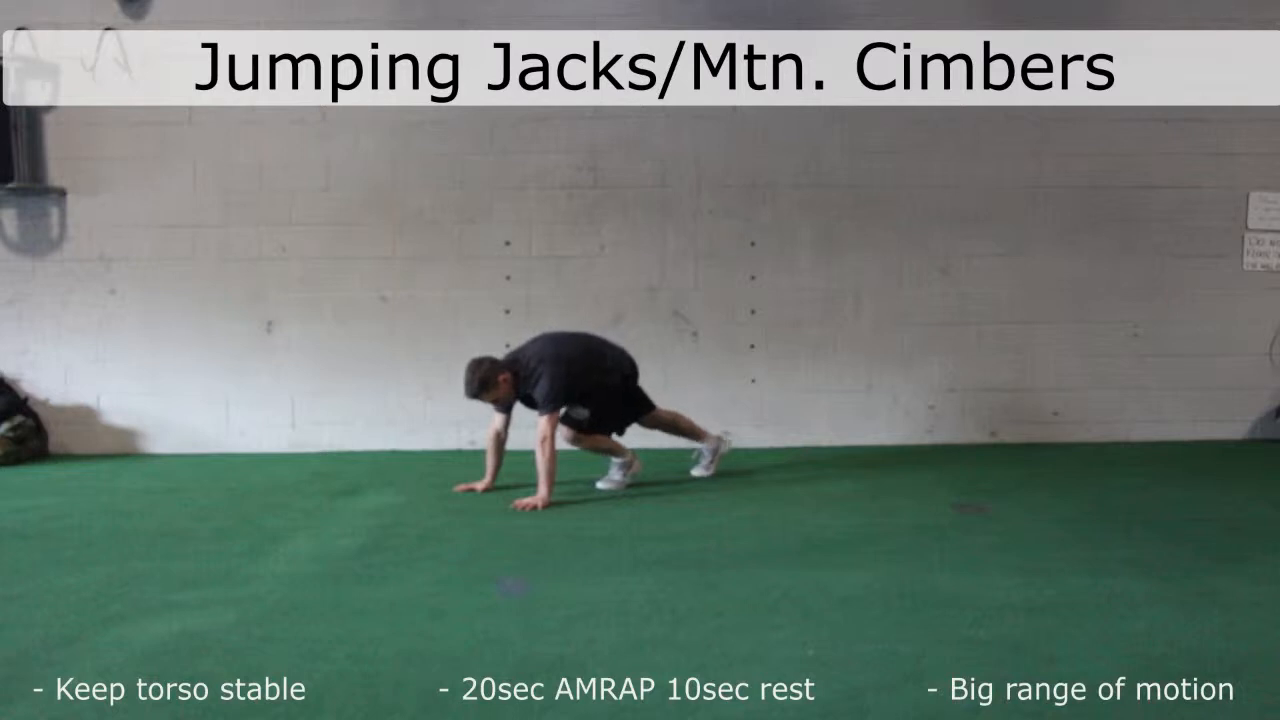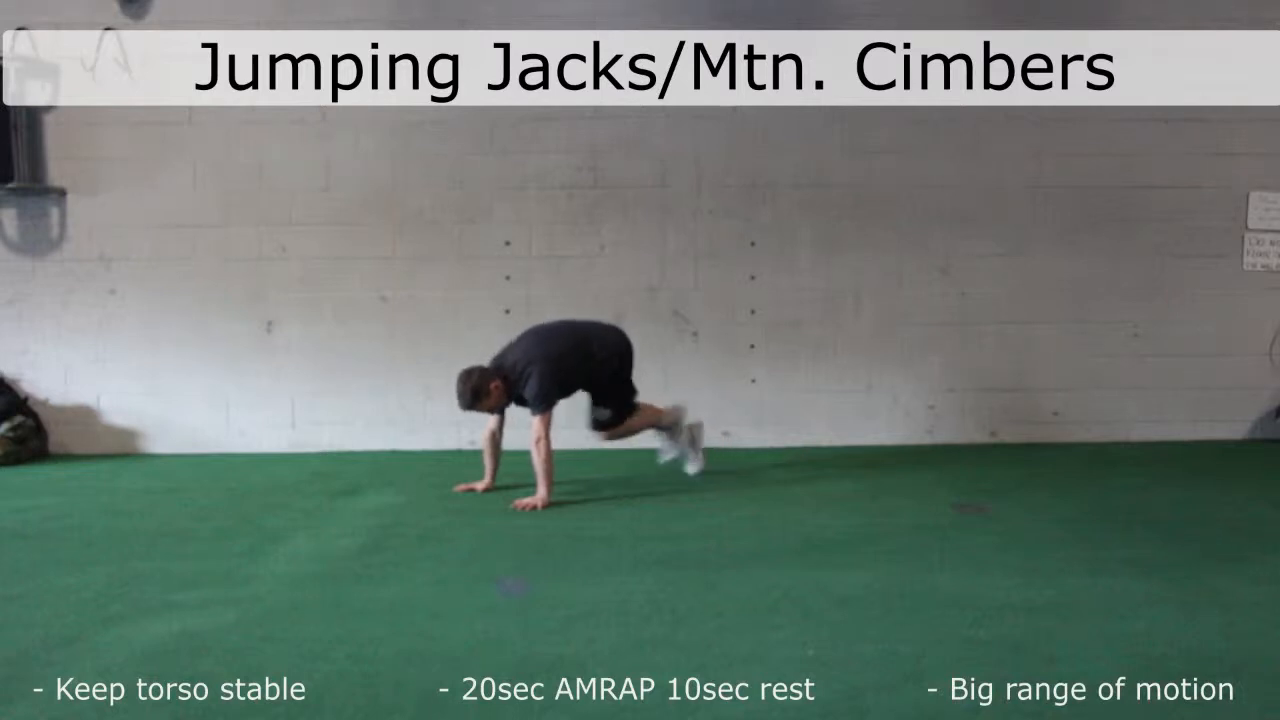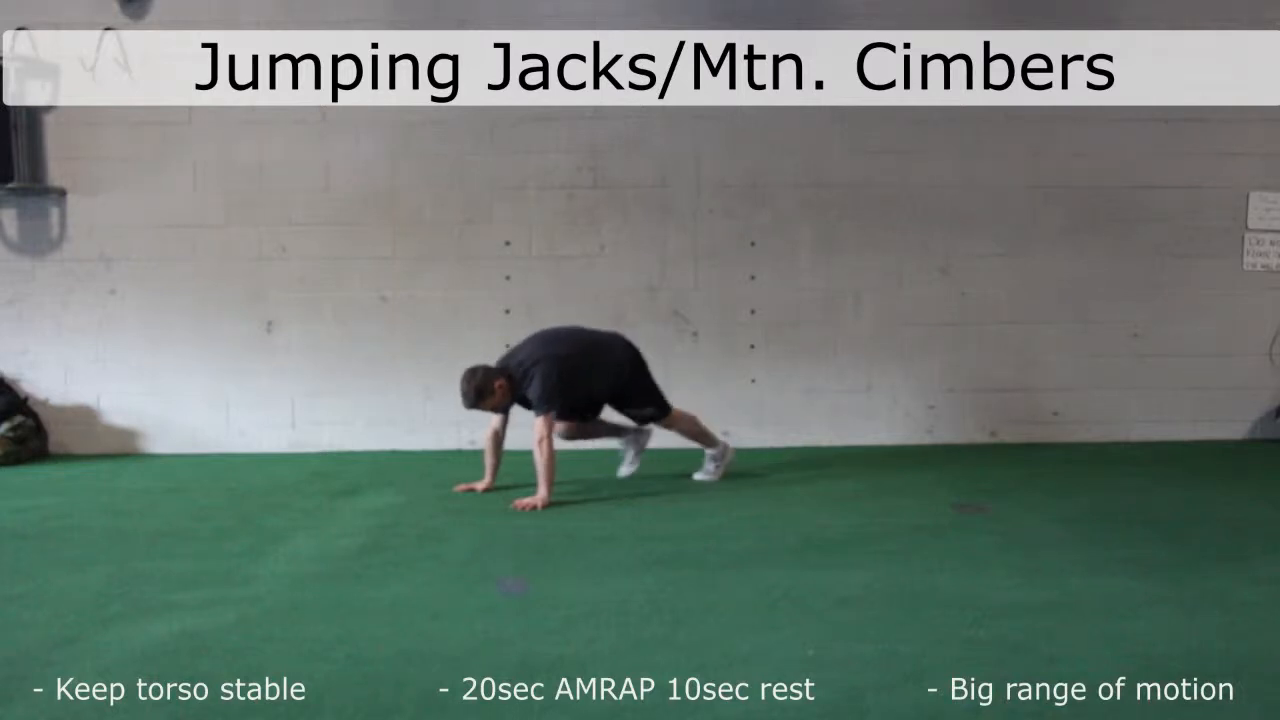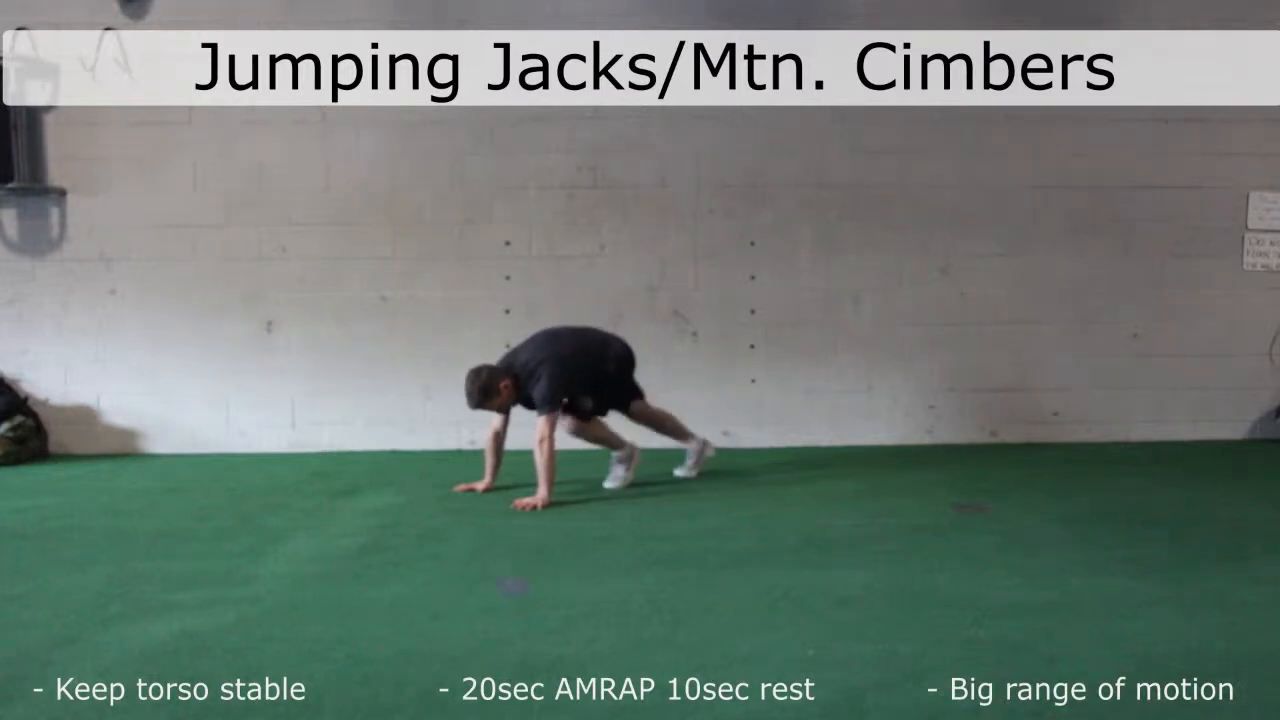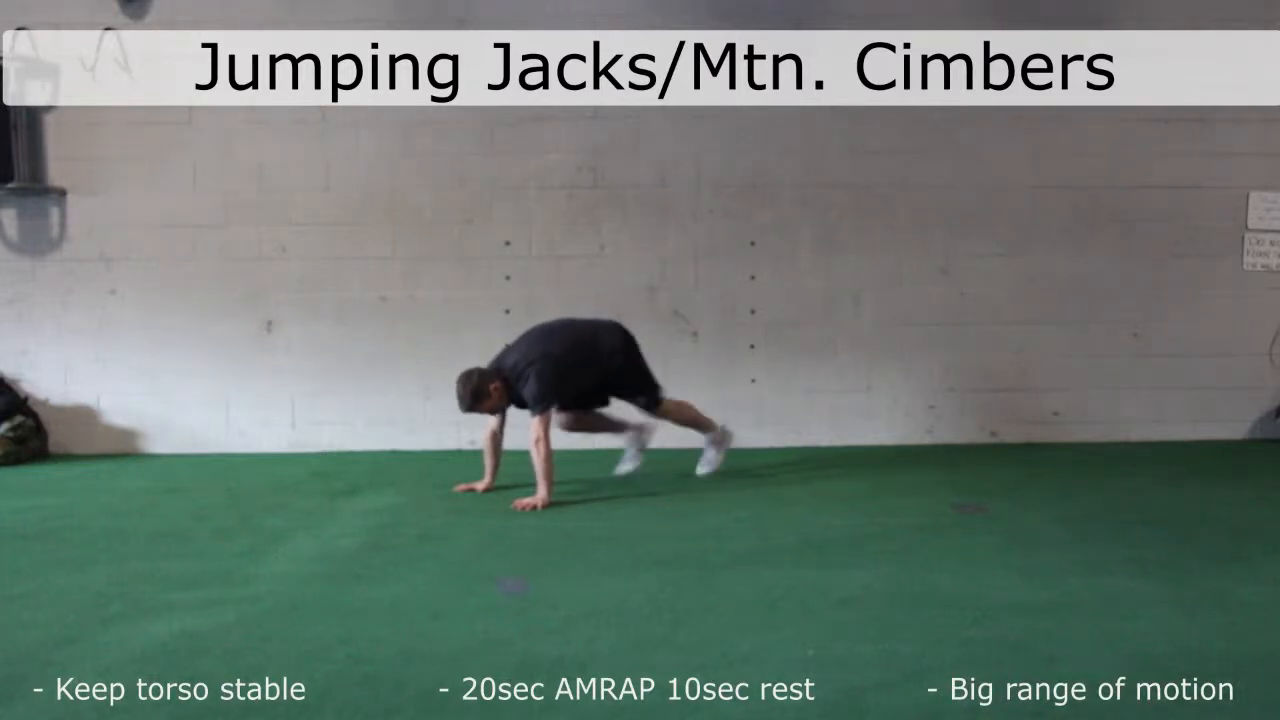
dt=0.3s
person 1, frame 1
left shoulder: (545, 375)
right shoulder: (506, 373)
left elbow: (545, 438)
right elbow: (497, 431)
left wrist: (543, 495)
right wrist: (488, 480)
left hip: (616, 371)
right hip: (597, 372)
left knee: (570, 431)
right knee: (650, 418)
left ankle: (624, 461)
right ankle: (711, 444)
person 1, frame 2
left shoulder: (535, 376)
right shoulder: (496, 374)
left elbow: (540, 437)
right elbow: (493, 431)
left wrist: (542, 494)
right wrist: (487, 480)
left hip: (610, 349)
right hip: (592, 354)
left knee: (608, 429)
right knee: (616, 416)
left ankle: (671, 420)
right ankle: (680, 429)
person 1, frame 3
left shoulder: (539, 378)
right shoulder: (501, 374)
left elbow: (542, 438)
right elbow: (496, 430)
left wrist: (543, 494)
right wrist: (488, 480)
left hip: (619, 361)
right hip: (592, 369)
left knee: (661, 415)
right knee: (566, 428)
left ankle: (717, 451)
right ankle: (632, 439)
person 1, frame 4
left shoulder: (544, 378)
right shoulder: (501, 375)
left elbow: (543, 438)
right elbow: (497, 431)
left wrist: (543, 494)
right wrist: (488, 480)
left hip: (614, 358)
right hip: (594, 359)
left knee: (571, 421)
right knee: (637, 410)
left ankle: (623, 452)
right ankle: (695, 445)
person 1, frame 5
left shoulder: (533, 378)
right shoulder: (496, 375)
left elbow: (539, 438)
right elbow: (494, 430)
left wrist: (543, 494)
right wrist: (488, 480)
left hip: (612, 348)
right hip: (588, 356)
left knee: (655, 406)
right knee: (566, 419)
left ankle: (716, 435)
right ankle: (632, 433)
